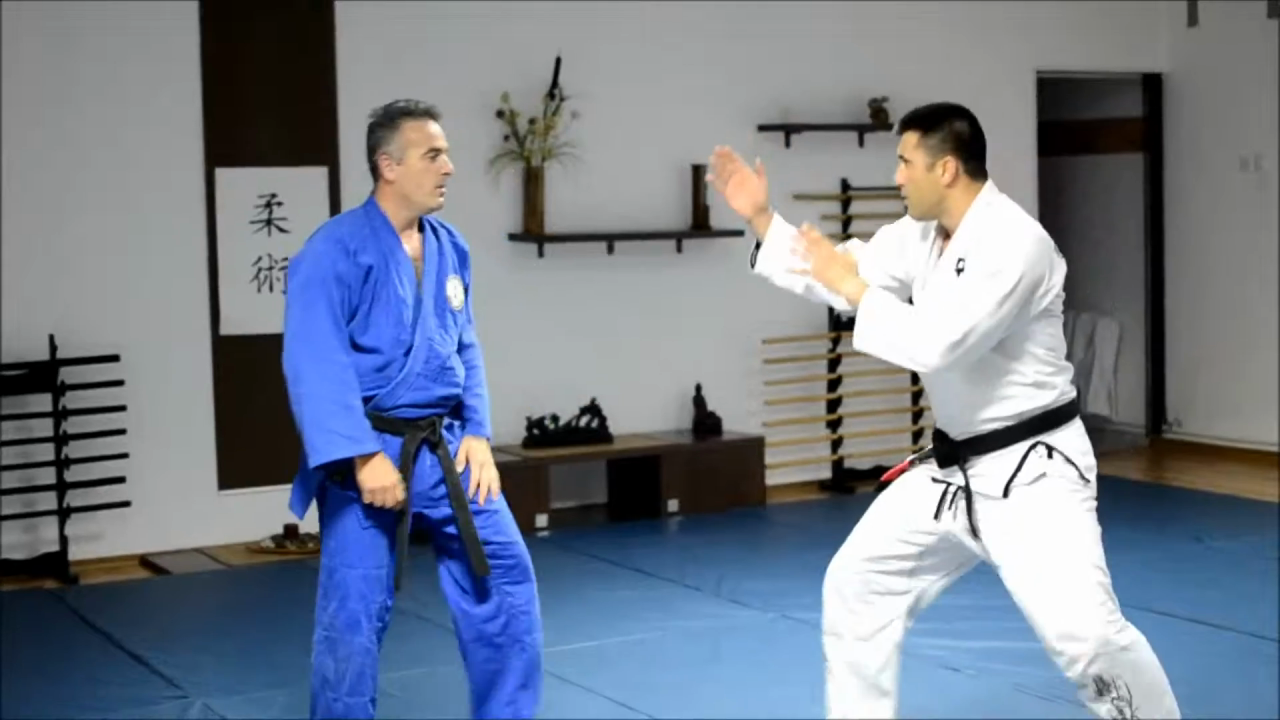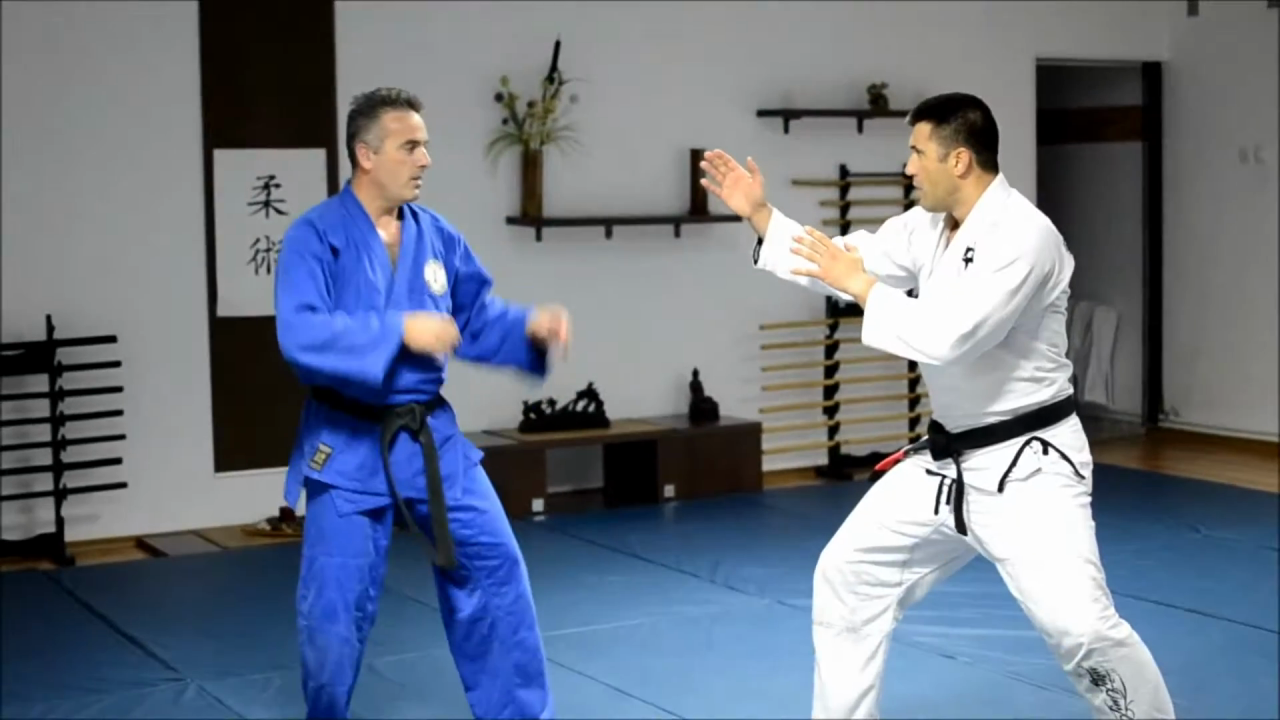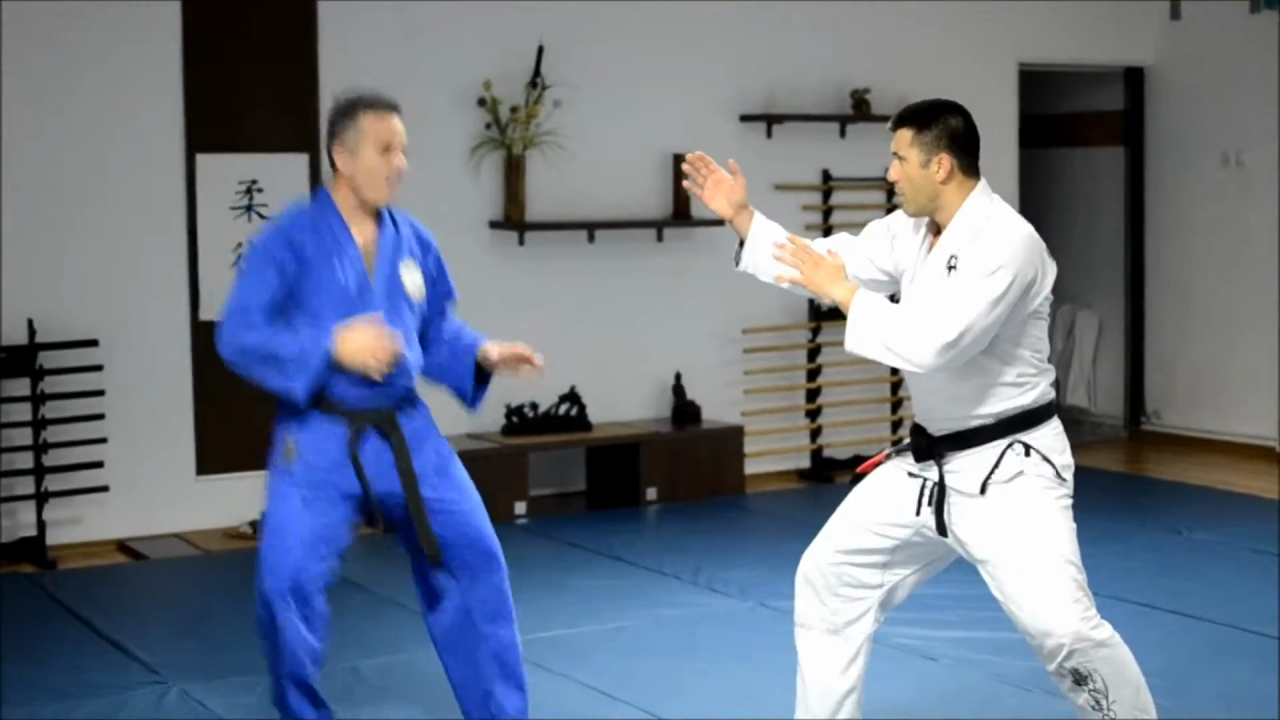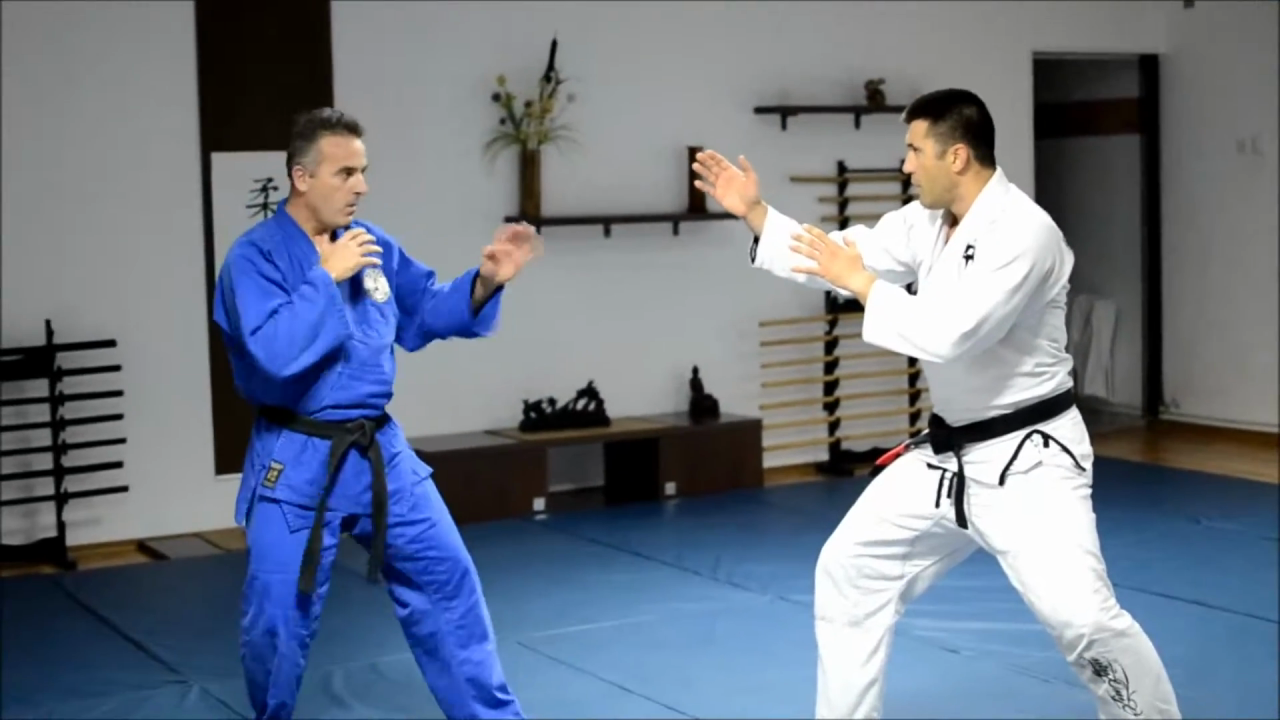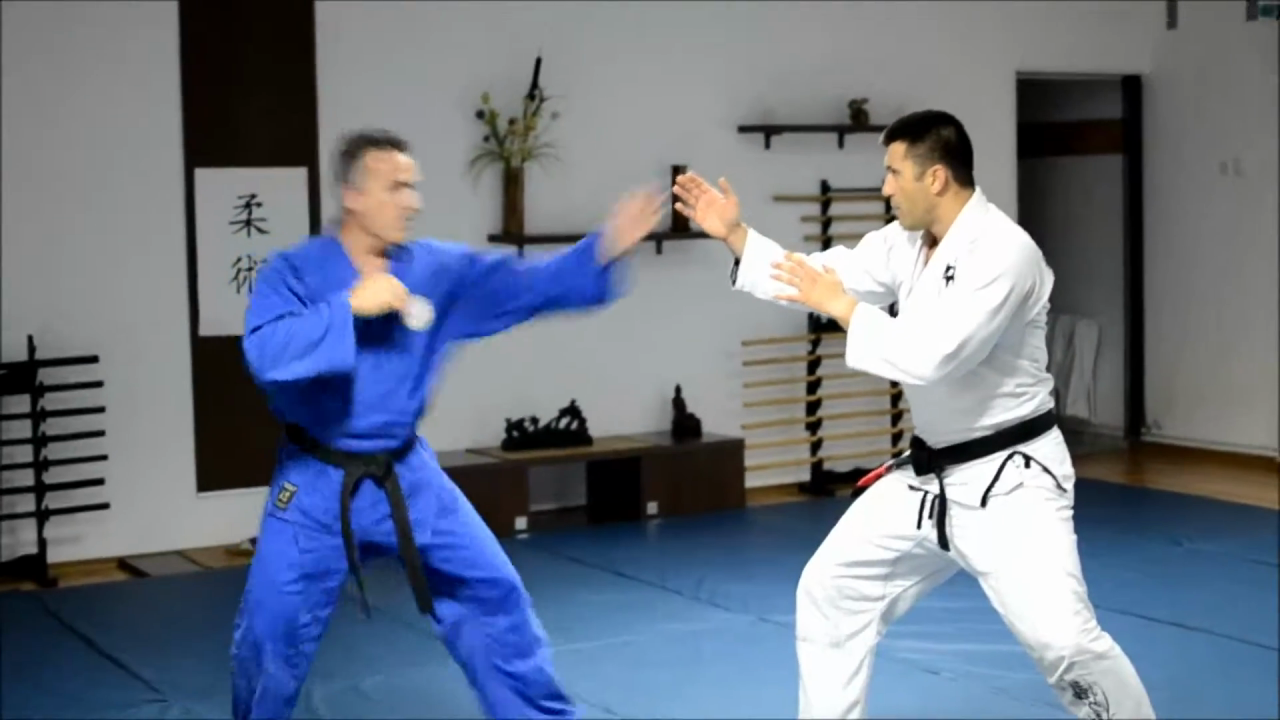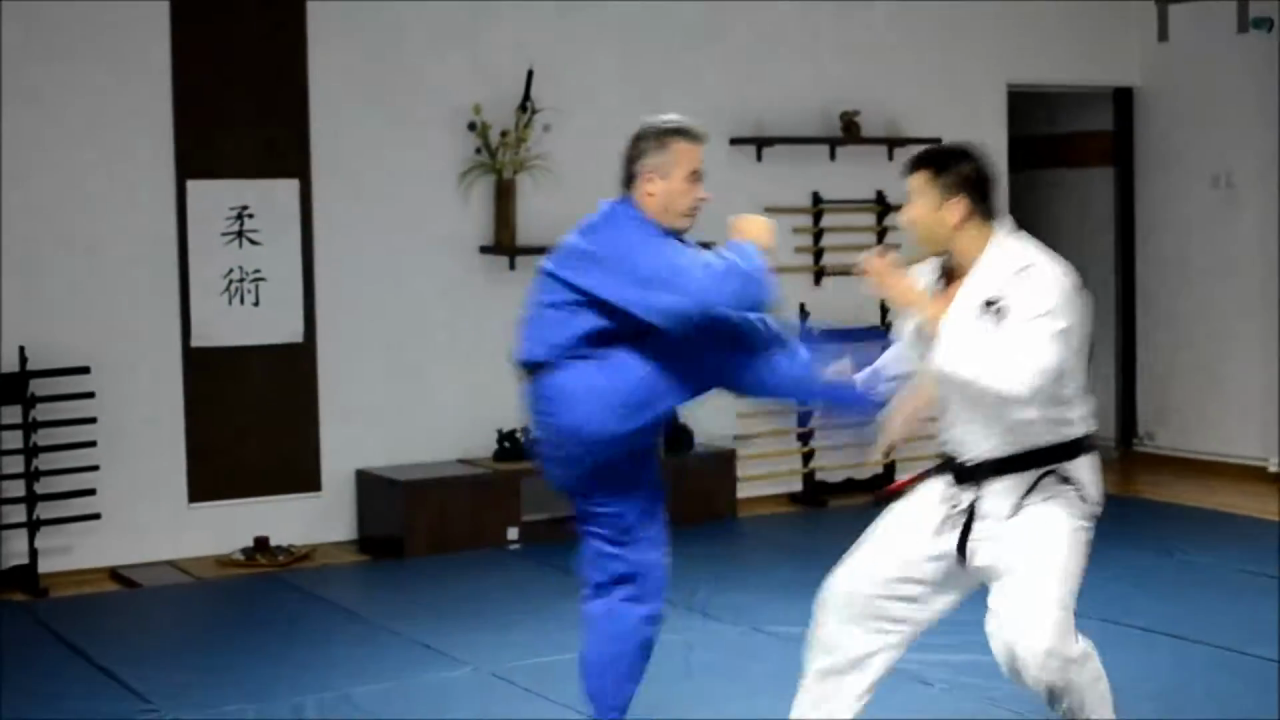
dt=0.5s
person 1, frame 1
left shoulder: (450, 248)
right shoulder: (336, 249)
right elbow: (315, 363)
left wrist: (475, 433)
right wrist: (362, 454)
left hip: (440, 448)
right hip: (369, 454)
left knee: (501, 572)
right knee: (354, 618)
person 1, frame 2
left shoulder: (437, 235)
right shoulder: (315, 235)
left elbow: (477, 318)
right elbow: (301, 334)
left wrist: (529, 329)
right wrist: (400, 333)
left hip: (431, 434)
right hip: (350, 442)
left knee: (492, 568)
right knee: (335, 609)
person 1, frame 3
left shoulder: (412, 240)
right shoulder: (289, 238)
left elbow: (433, 332)
right elbow: (237, 336)
left wrist: (482, 356)
right wrist: (331, 347)
left hip: (403, 432)
right hip: (318, 440)
left knee: (473, 558)
right knee: (287, 587)
person 1, frame 4
left shoulder: (373, 244)
right shoulder: (255, 255)
left elbow: (424, 313)
right elbow: (277, 352)
left wrist: (484, 281)
right wrist: (329, 275)
left hip: (377, 450)
right hip: (295, 461)
left knee: (444, 576)
right knee: (280, 614)
person 1, frame 5
left shoulder: (438, 268)
right shoulder: (293, 270)
left elbow: (523, 285)
right elbow: (271, 356)
left wrist: (605, 249)
right wrist: (352, 304)
left hip: (403, 475)
right hip: (318, 481)
left knee: (489, 591)
right knee: (274, 627)
person 1, frame 6
left shoulder: (651, 248)
right shoulder: (615, 238)
left elbow: (736, 319)
right elbow: (702, 299)
right wrist: (747, 253)
left hip: (607, 422)
right hip: (589, 399)
left knee: (627, 591)
right knee: (728, 343)
right ankle: (889, 402)
person 2, frame 1
left shoulder: (1014, 243)
right shoulder: (920, 235)
left elbow: (936, 344)
right elbow: (839, 273)
left wrist: (855, 289)
right wrist: (761, 219)
left hip: (1033, 468)
right hip: (951, 466)
left knee: (1085, 633)
right knee: (857, 585)
person 2, frame 2
left shoulder: (1023, 235)
right shoulder: (929, 226)
left elbow: (948, 336)
right elbow: (839, 260)
left wrist: (860, 285)
right wrist: (759, 214)
left hip: (1027, 464)
right hip: (946, 459)
left knee: (1081, 625)
right knee: (847, 576)
person 2, frame 3
left shoulder: (1006, 242)
right shoulder: (911, 230)
left elbow: (931, 346)
right elbow: (821, 263)
left wrist: (843, 292)
right wrist: (741, 216)
left hip: (1008, 466)
right hip: (928, 461)
left knee: (1062, 626)
right knee: (829, 577)
person 2, frame 4
left shoulder: (1023, 231)
right shoulder: (927, 220)
left elbow: (948, 334)
right elbow: (840, 255)
left wrist: (860, 282)
right wrist: (754, 212)
left hip: (1028, 456)
right hip: (947, 453)
left knee: (1083, 615)
right knee: (849, 571)
person 2, frame 5
left shoulder: (1003, 252)
right shoulder: (908, 242)
left elbow: (931, 356)
right elbow: (821, 277)
left wrist: (841, 306)
right wrist: (737, 236)
left hip: (1009, 477)
right hip: (930, 476)
left knee: (1062, 636)
right knee: (831, 590)
person 2, frame 6
left shoulder: (1040, 280)
right shoulder: (933, 278)
left elbow: (1024, 378)
right elbow: (916, 363)
left wrist: (934, 313)
left hip: (1042, 491)
right hip: (959, 489)
left knee: (1033, 642)
right knee: (855, 597)
